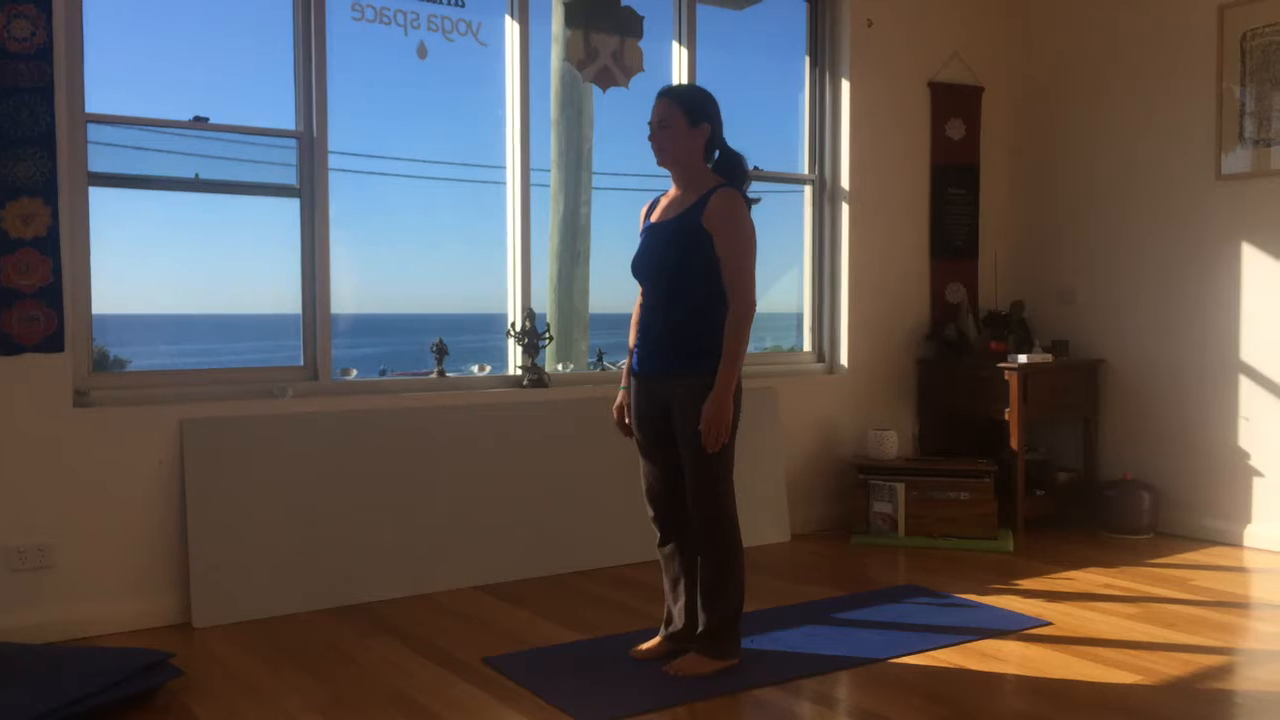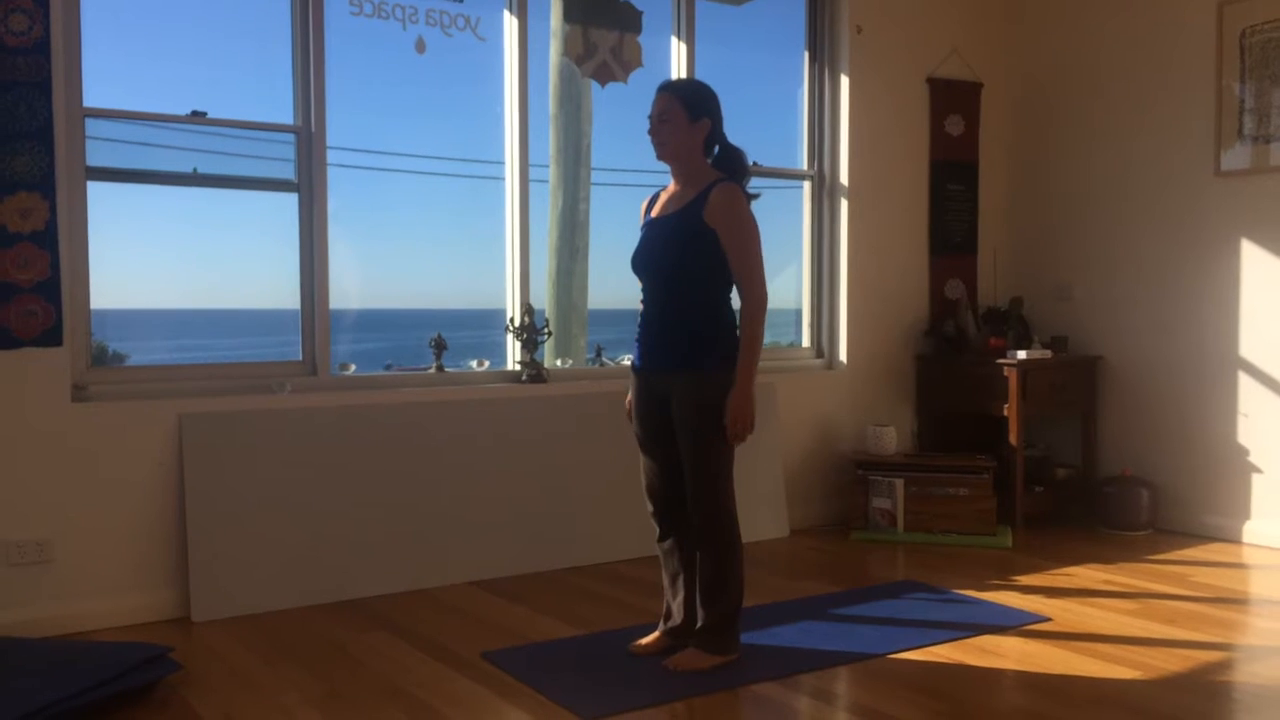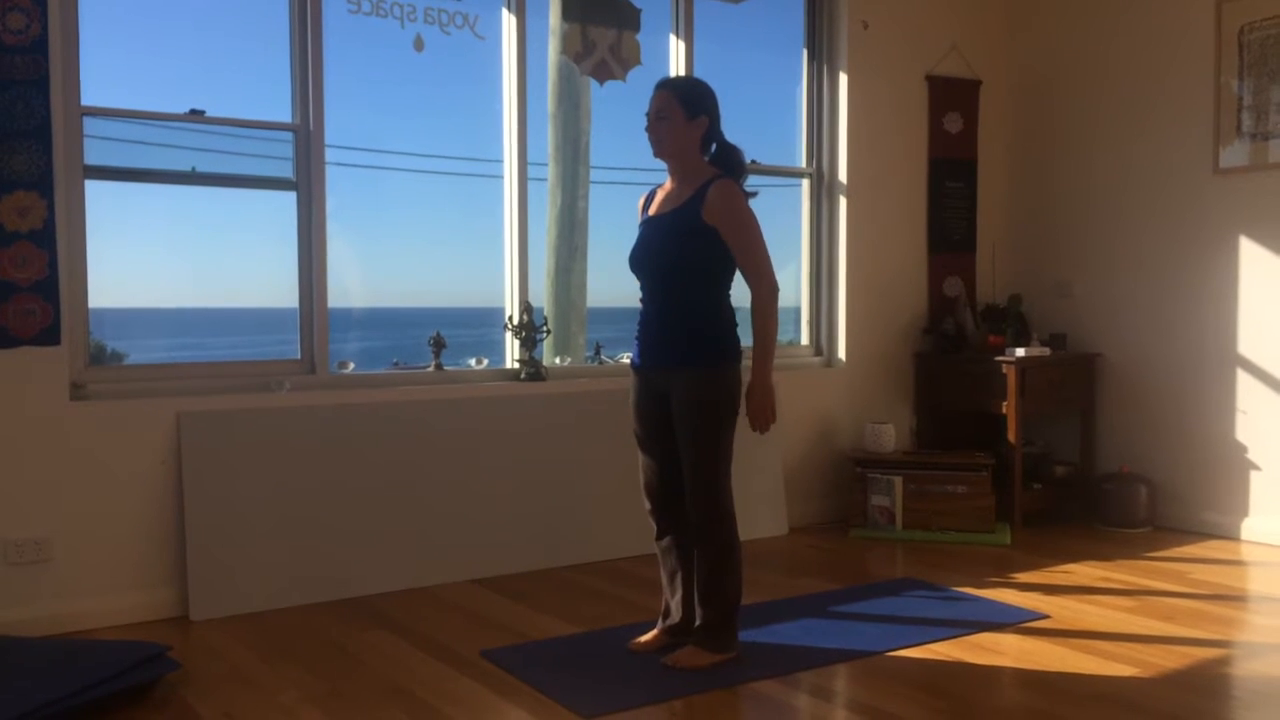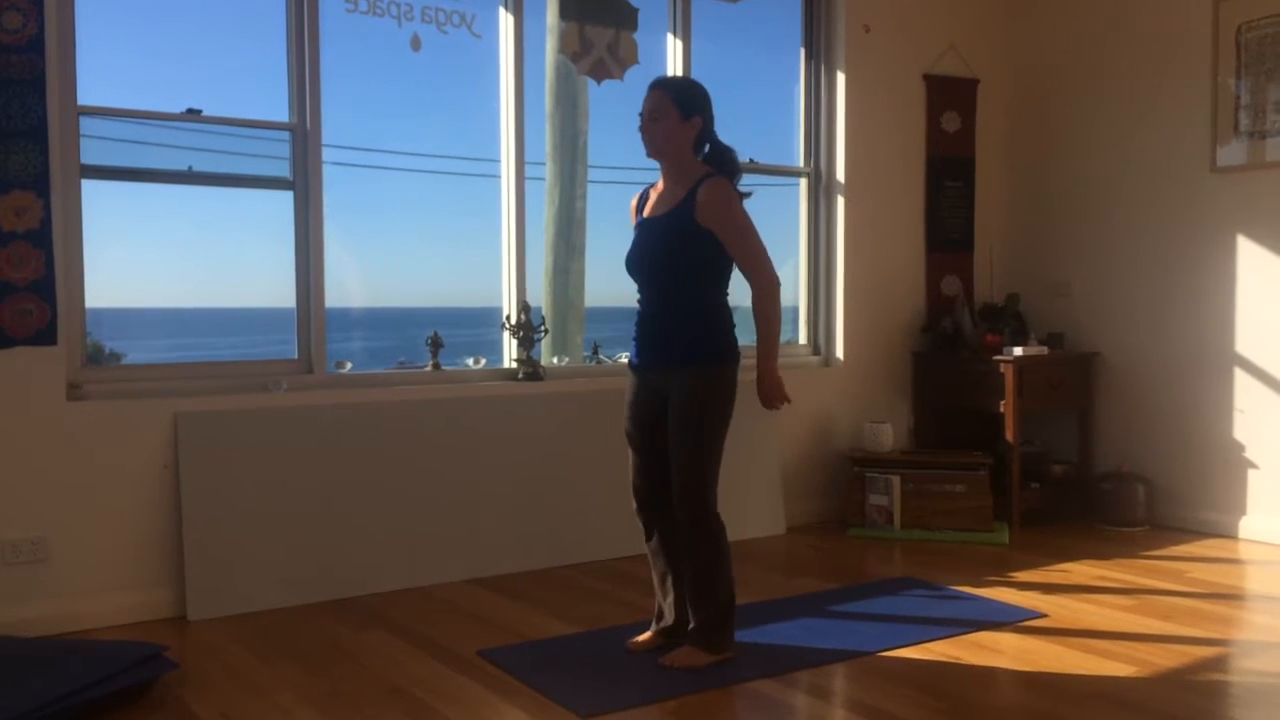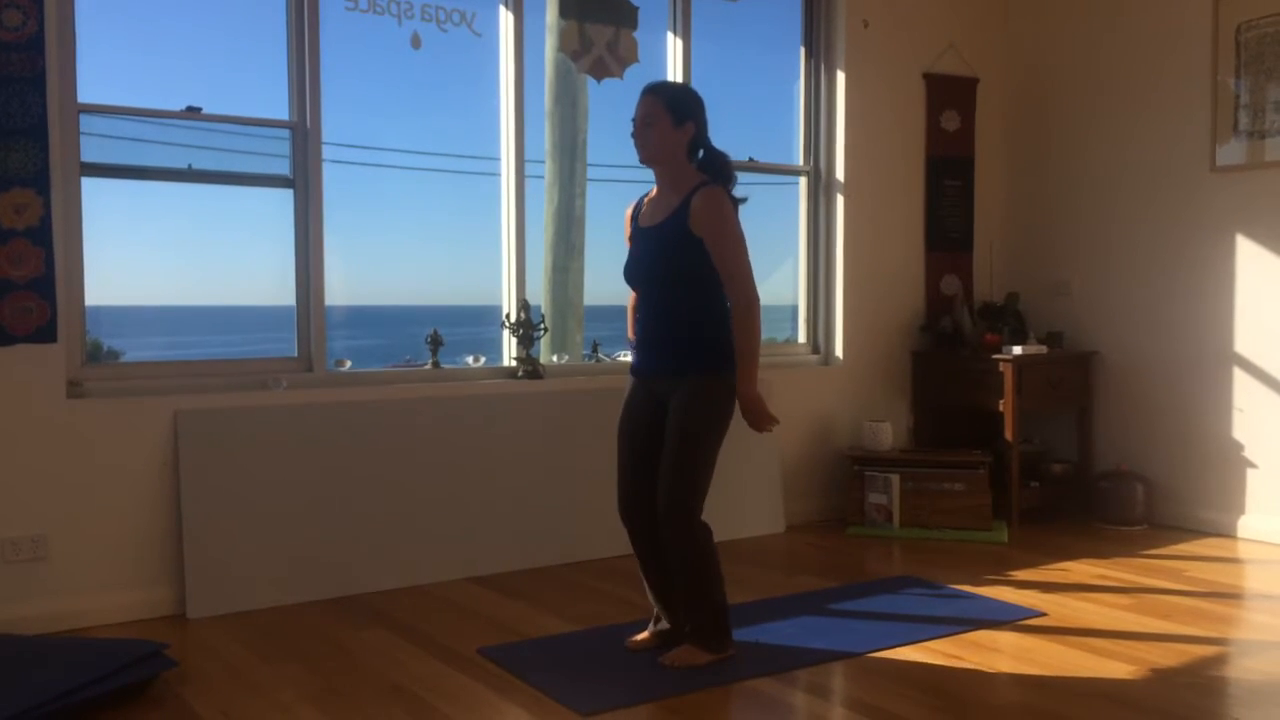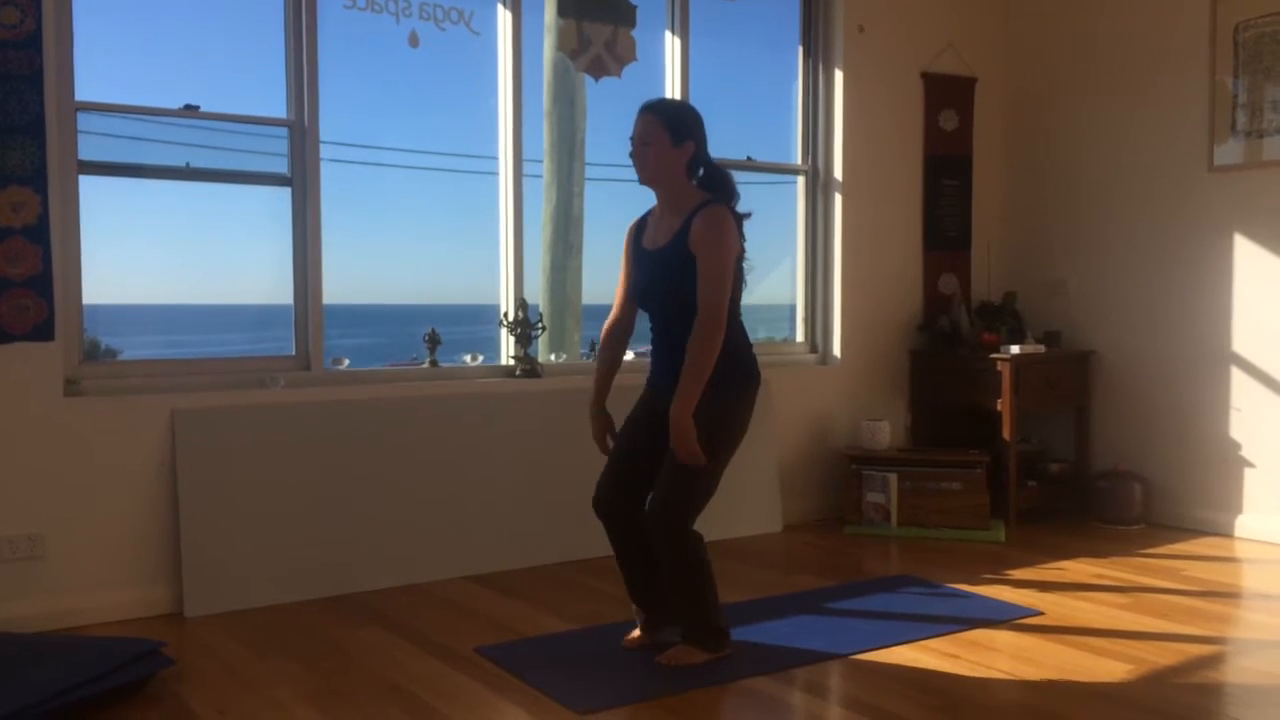
dt=0.5s
person 1, frame 1
left shoulder: (724, 204)
right shoulder: (654, 209)
left elbow: (742, 304)
left wrist: (724, 391)
right wrist: (627, 382)
left hip: (702, 378)
right hip: (652, 379)
left knee: (709, 509)
right knee: (667, 510)
left ankle: (719, 641)
right ankle: (679, 626)
person 1, frame 2
left shoulder: (724, 200)
right shoulder: (654, 204)
left elbow: (754, 297)
left wrist: (743, 386)
right wrist: (635, 379)
left hip: (705, 373)
right hip: (653, 373)
left knee: (709, 504)
right knee: (666, 505)
left ankle: (718, 636)
right ankle: (679, 623)
person 1, frame 3
left shoulder: (721, 196)
right shoulder: (650, 201)
left elbow: (765, 288)
left wrist: (761, 378)
left hip: (705, 369)
right hip: (651, 368)
left knee: (706, 501)
right knee: (664, 501)
left ankle: (716, 634)
right ankle: (676, 619)
person 1, frame 4
left shoulder: (713, 195)
right shoulder: (643, 202)
left elbow: (765, 281)
left wrist: (767, 368)
left hip: (702, 368)
right hip: (648, 368)
left knee: (692, 501)
right knee: (651, 500)
left ankle: (712, 634)
right ankle: (672, 621)
person 1, frame 5
left shoulder: (708, 203)
right shoulder: (637, 212)
left elbow: (744, 299)
left wrist: (746, 388)
right wrist: (639, 365)
left hip: (702, 377)
right hip: (650, 378)
left knee: (677, 507)
right knee: (636, 504)
left ankle: (710, 635)
right ankle: (670, 620)
person 1, frame 6
left shoulder: (714, 221)
right shoulder: (640, 231)
left elbow: (712, 322)
right elbow: (620, 321)
left wrist: (684, 412)
right wrist: (598, 400)
left hip: (721, 389)
right hip: (663, 386)
left knee: (668, 514)
right knee: (612, 499)
left ankle: (706, 634)
right ankle: (657, 614)
